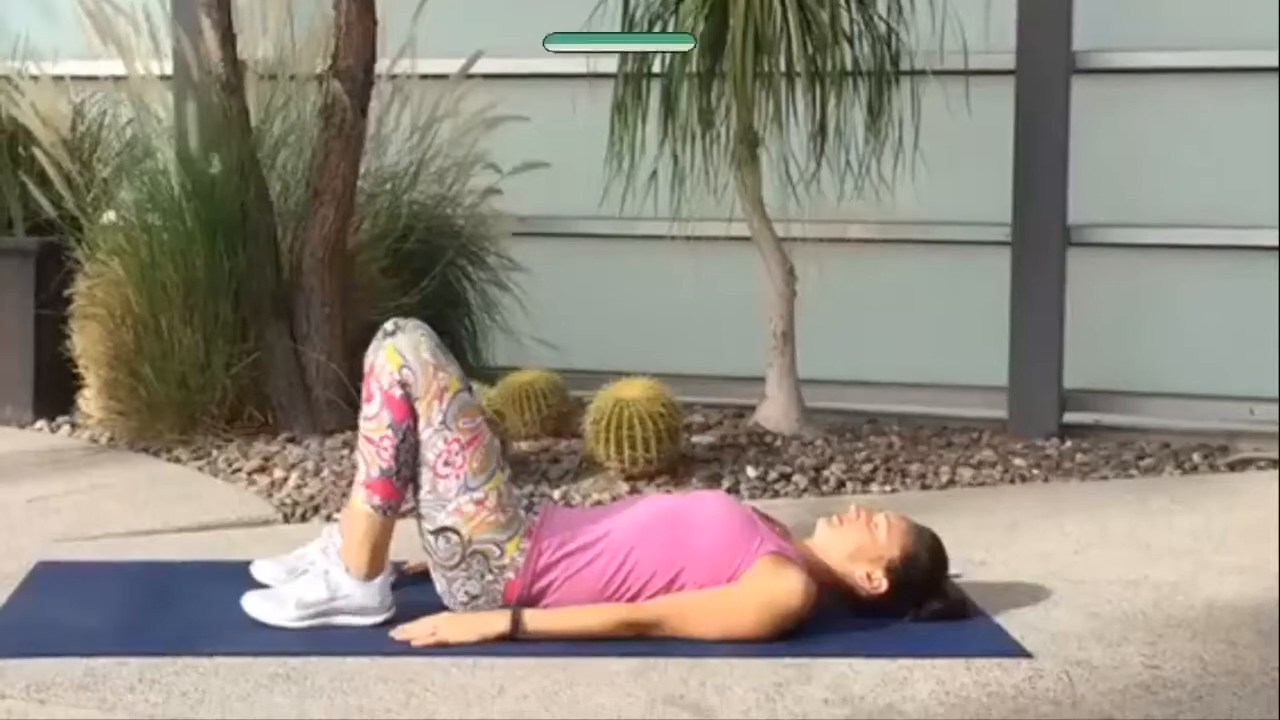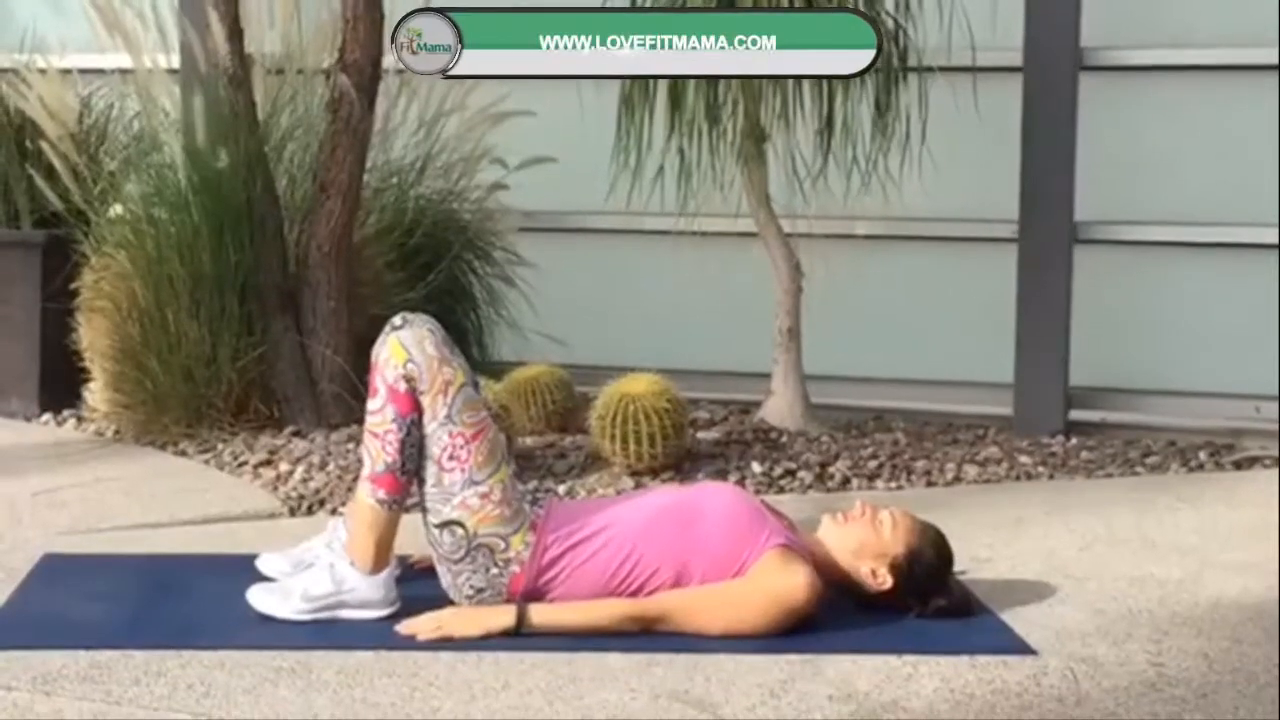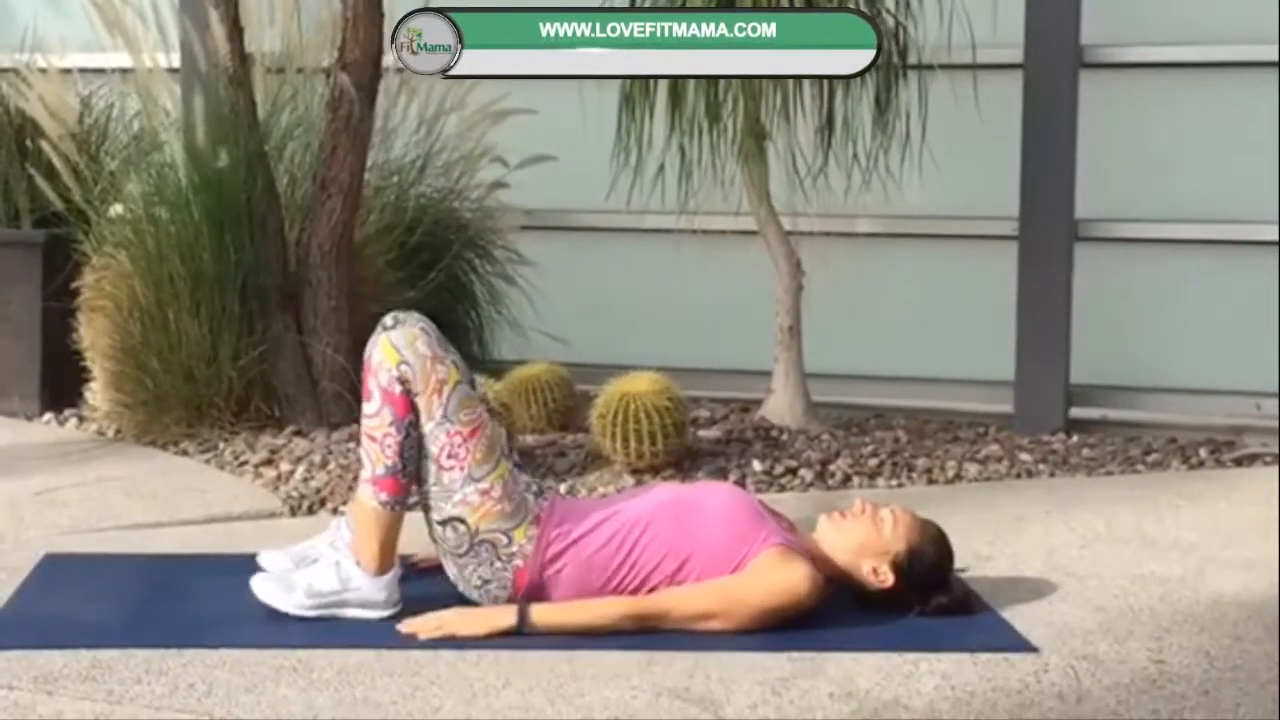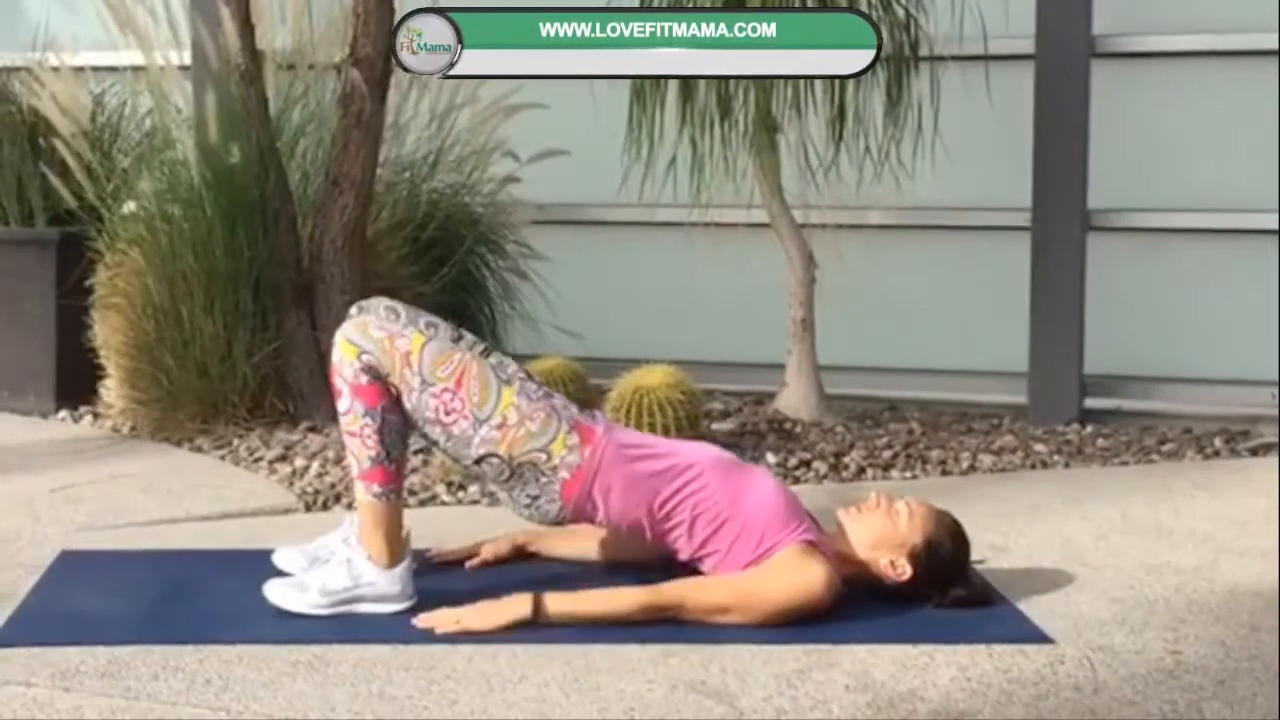
dt=1s
person 1, frame 1
left shoulder: (787, 590)
right shoulder: (773, 546)
left elbow: (641, 619)
left wrist: (497, 623)
left hip: (504, 575)
right hip: (534, 542)
left knee: (407, 353)
right knee: (407, 349)
left ankle: (354, 583)
right ankle: (348, 546)
person 1, frame 2
left shoulder: (792, 587)
right shoulder: (781, 543)
left elbow: (648, 615)
left wrist: (499, 618)
left hip: (508, 568)
right hip: (537, 535)
left knee: (412, 344)
right knee: (414, 344)
left ankle: (359, 577)
right ankle: (354, 541)
person 1, frame 3
left shoulder: (793, 580)
right shoulder: (781, 542)
left elbow: (646, 613)
left wrist: (501, 618)
left hip: (515, 559)
right hip: (542, 528)
left knee: (403, 341)
right knee: (409, 344)
left ankle: (363, 576)
right ankle: (354, 540)
person 1, frame 4
left shoulder: (810, 579)
right shoulder: (800, 543)
left elbow: (662, 601)
left wrist: (517, 606)
right wrist: (521, 542)
left hip: (568, 465)
right hip: (584, 450)
left knee: (365, 336)
right knee: (381, 331)
left ankle: (376, 570)
right ankle: (368, 539)
